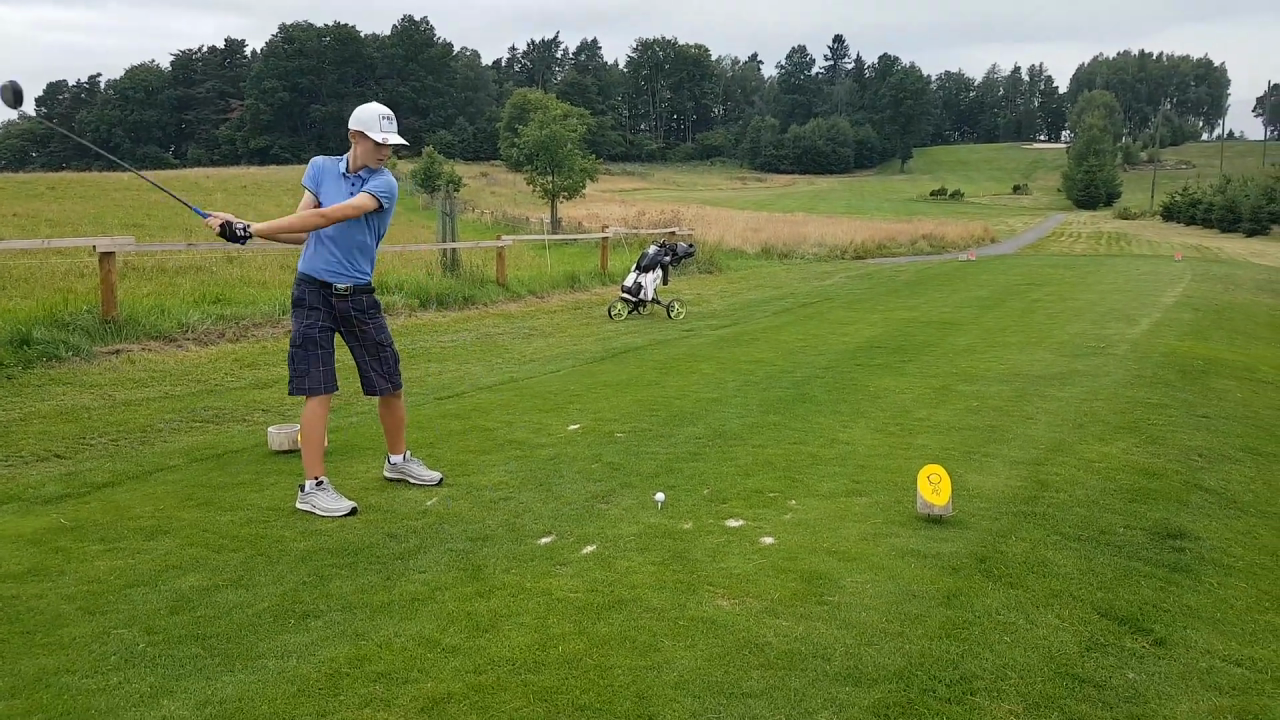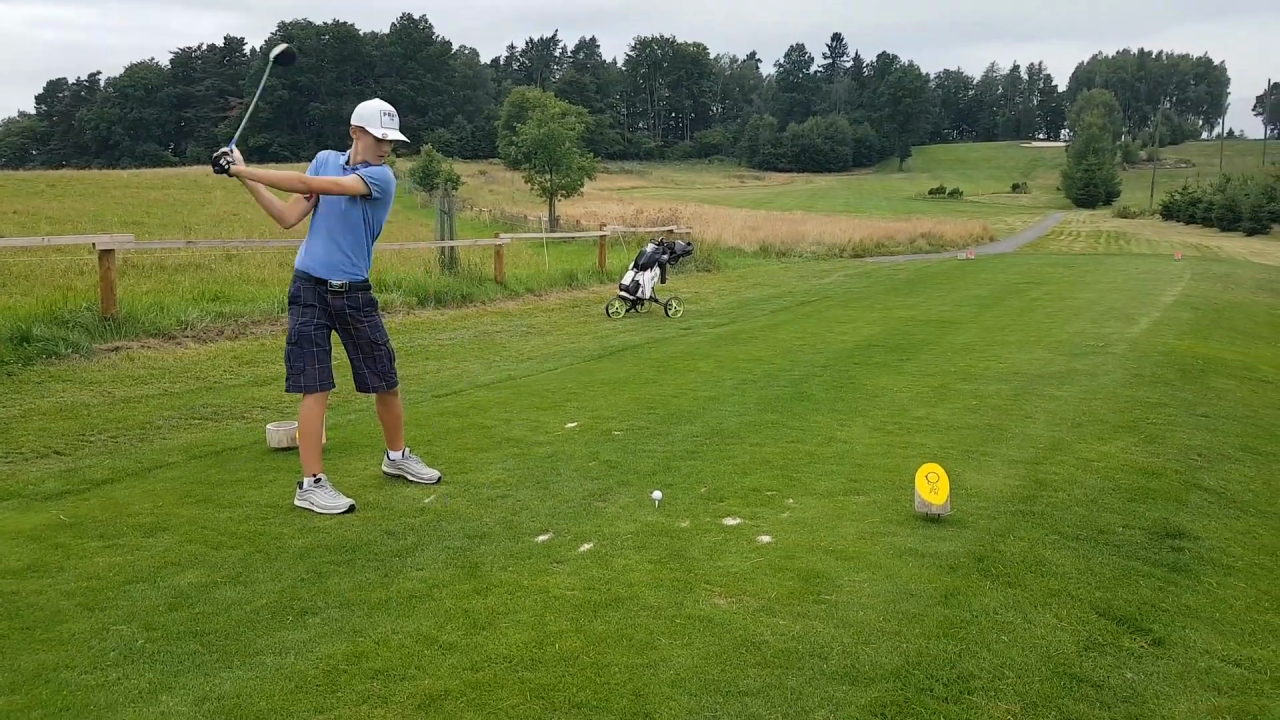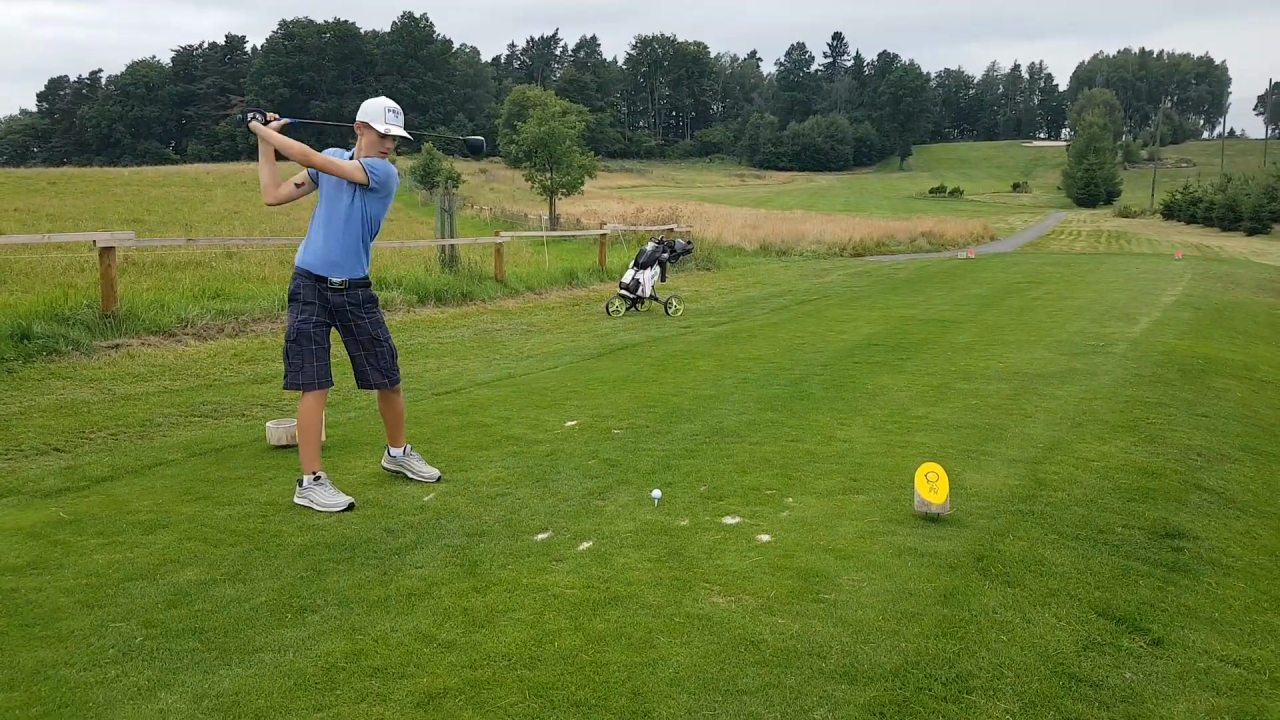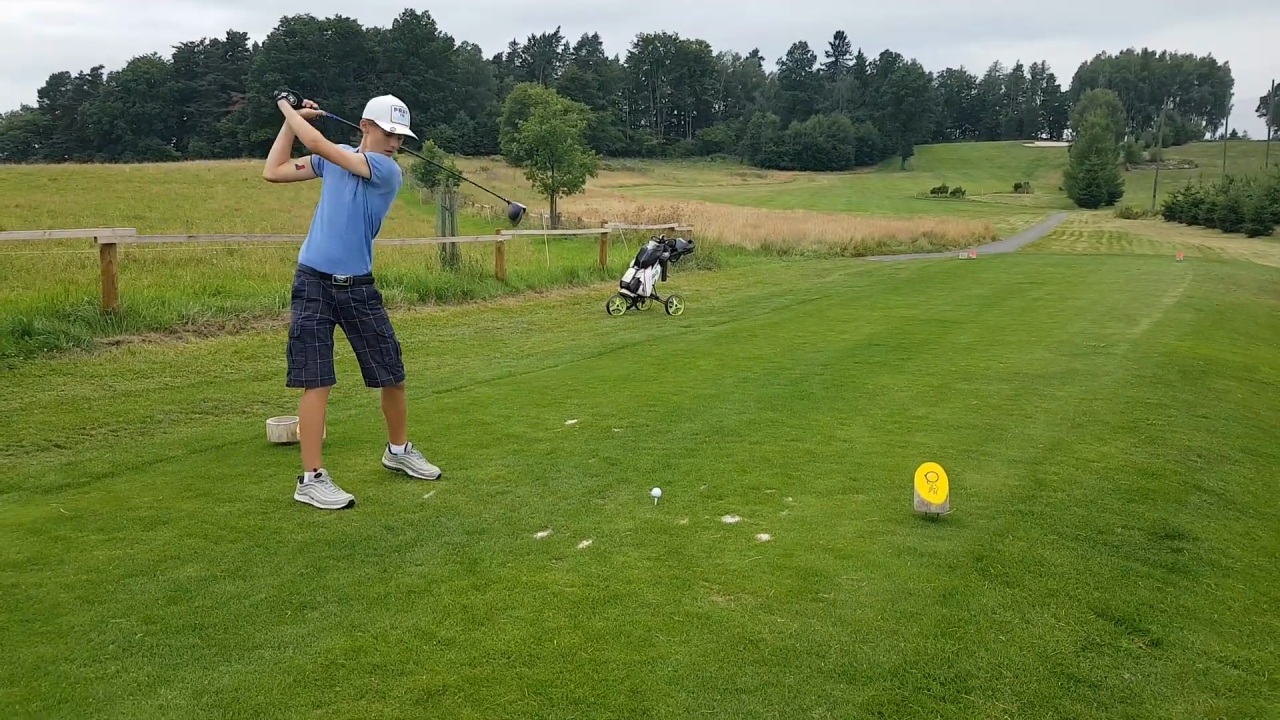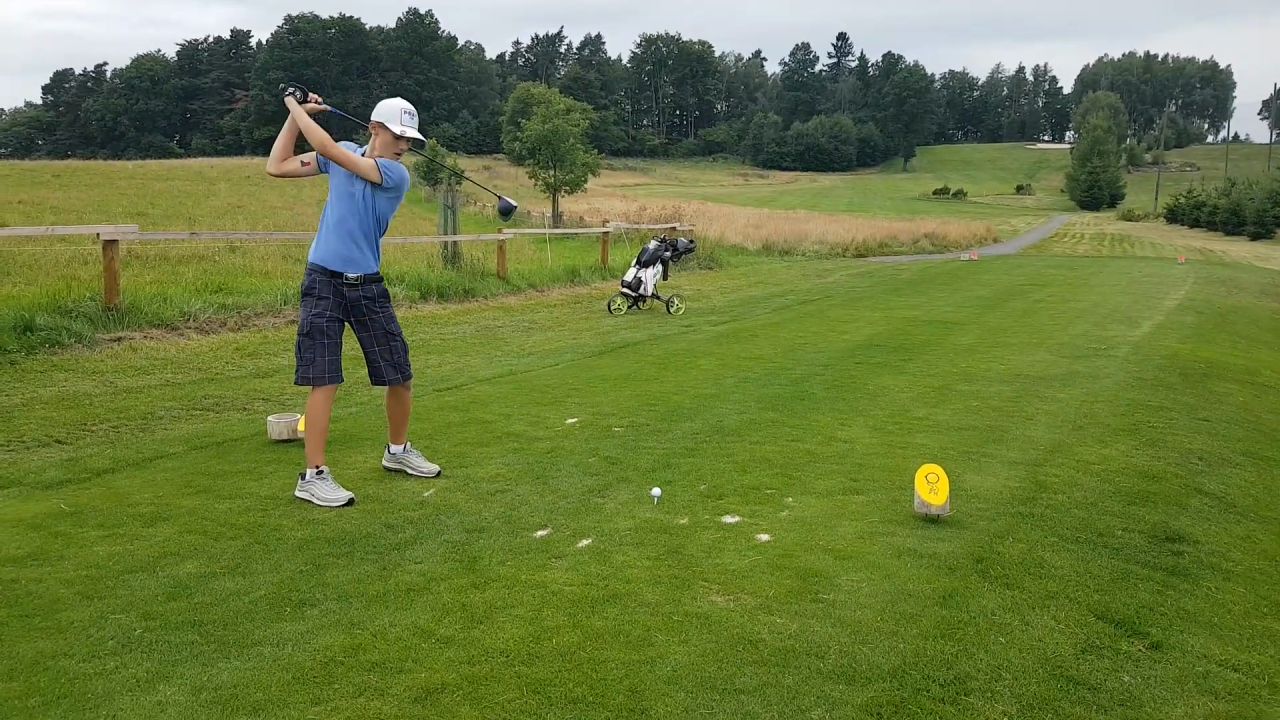
dt=0.1s
person 1, frame 1
left shoulder: (385, 185)
right shoulder: (319, 168)
left elbow: (329, 217)
right elbow: (299, 230)
left wrist: (253, 229)
right wrist: (243, 227)
left hip: (358, 296)
right hip: (313, 292)
left knee: (390, 385)
right knee: (318, 391)
left ankle: (399, 460)
right ankle: (312, 486)
person 1, frame 2
left shoulder: (381, 178)
right shoulder: (325, 160)
left elbow: (310, 184)
right elbow: (289, 217)
left wrist: (243, 170)
right wrist: (244, 175)
left hip: (354, 294)
right hip: (309, 289)
left knee: (386, 383)
right knee: (316, 388)
left ankle: (397, 455)
right ankle: (311, 483)
person 1, frame 3
left shoulder: (384, 174)
right shoulder: (332, 160)
left elbow: (309, 158)
right elbow: (272, 195)
left wrist: (267, 130)
right wrist: (265, 139)
left hip: (354, 291)
right hip: (309, 286)
left knee: (388, 380)
right knee: (314, 385)
left ankle: (398, 452)
right ankle: (311, 480)
person 1, frame 4
left shoulder: (387, 170)
right shoulder: (337, 156)
left elbow: (319, 143)
right elbow: (273, 172)
left wrist: (290, 113)
right wrist: (292, 117)
left hip: (358, 287)
right hip: (313, 283)
left knee: (393, 378)
right knee: (317, 382)
left ankle: (398, 450)
right ankle: (311, 478)
person 1, frame 5
left shoulder: (396, 175)
right shoulder: (342, 154)
left elbow: (325, 147)
right elbow: (277, 168)
left wrist: (295, 111)
right wrist: (293, 114)
left hip: (369, 286)
right hip: (324, 282)
left knee: (399, 376)
right knee: (324, 379)
left ankle: (398, 450)
right ankle: (313, 475)
